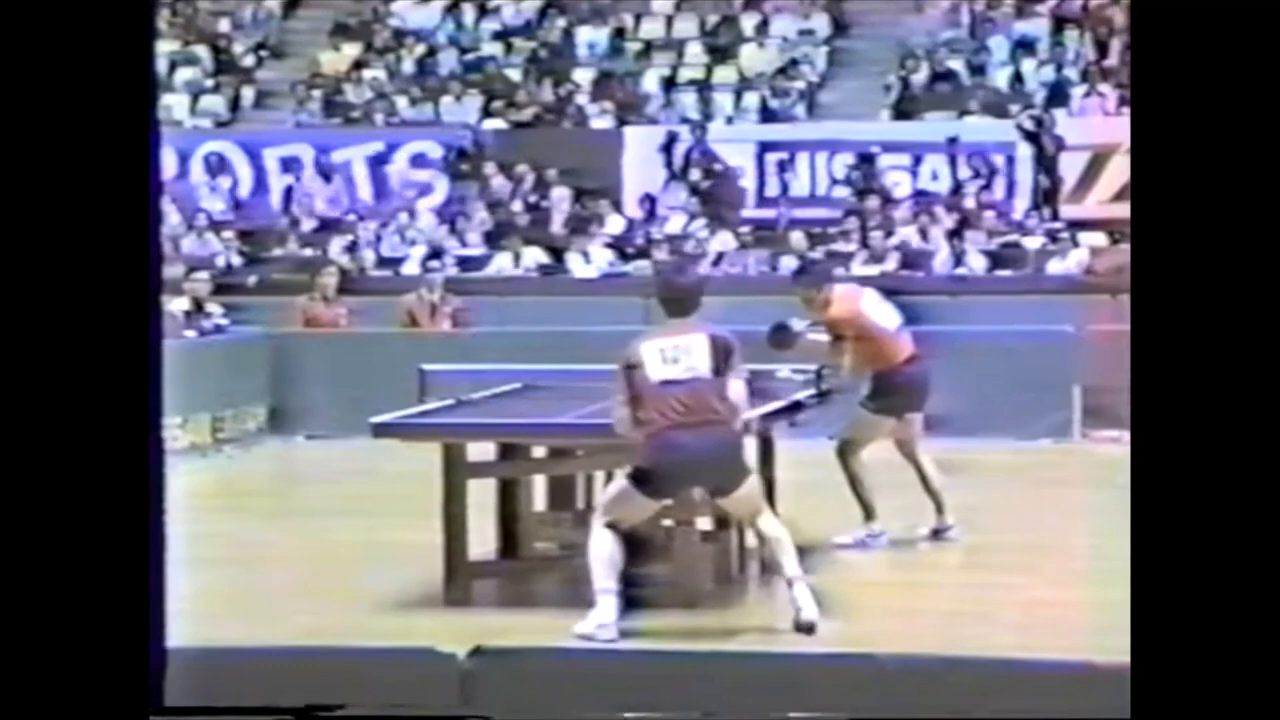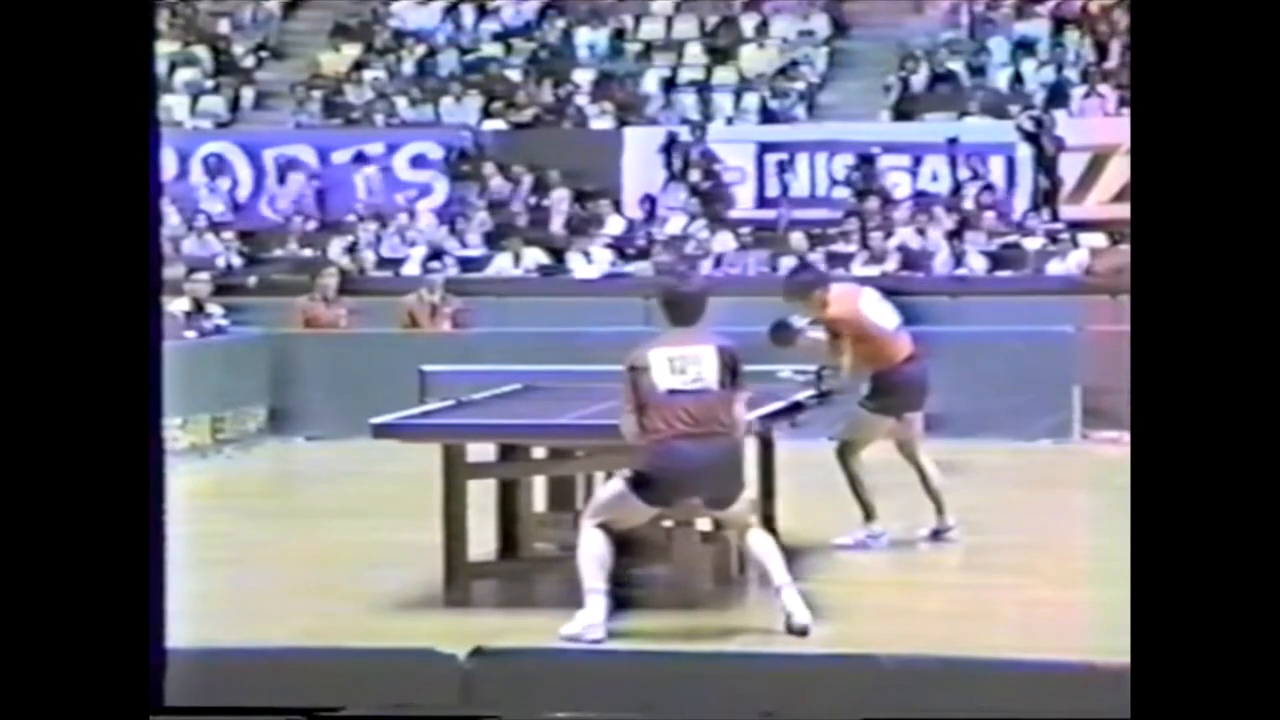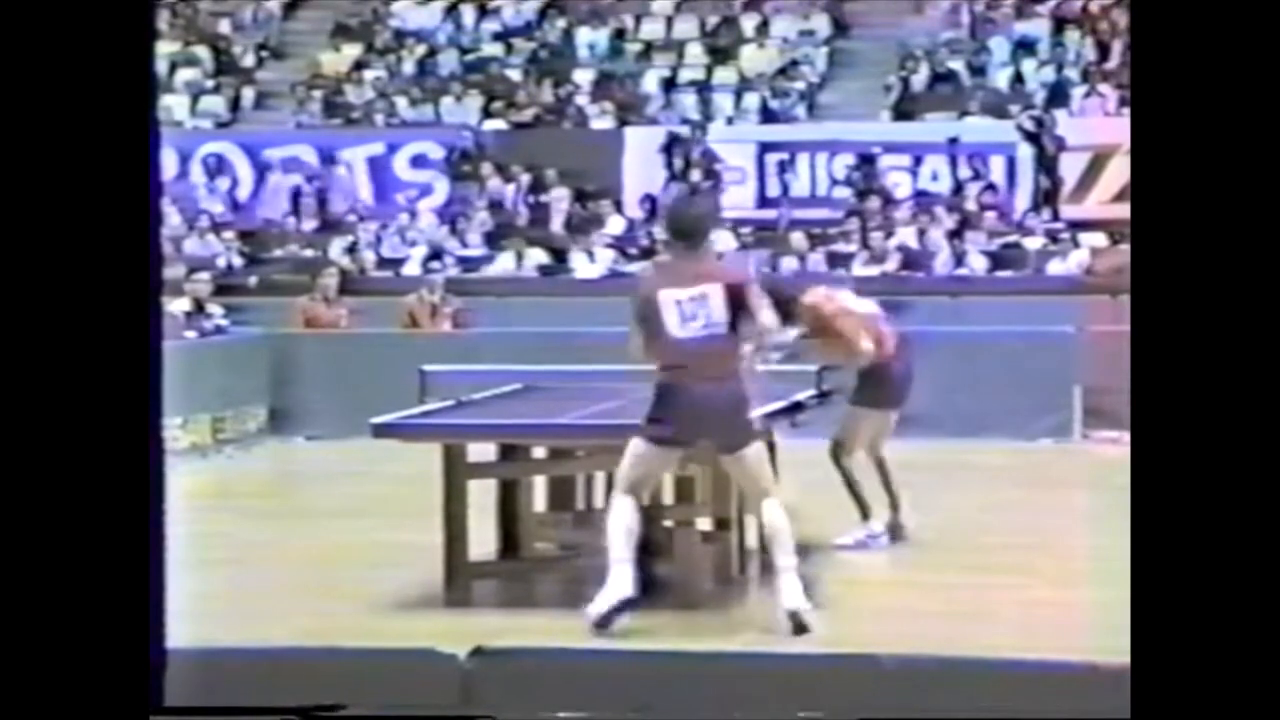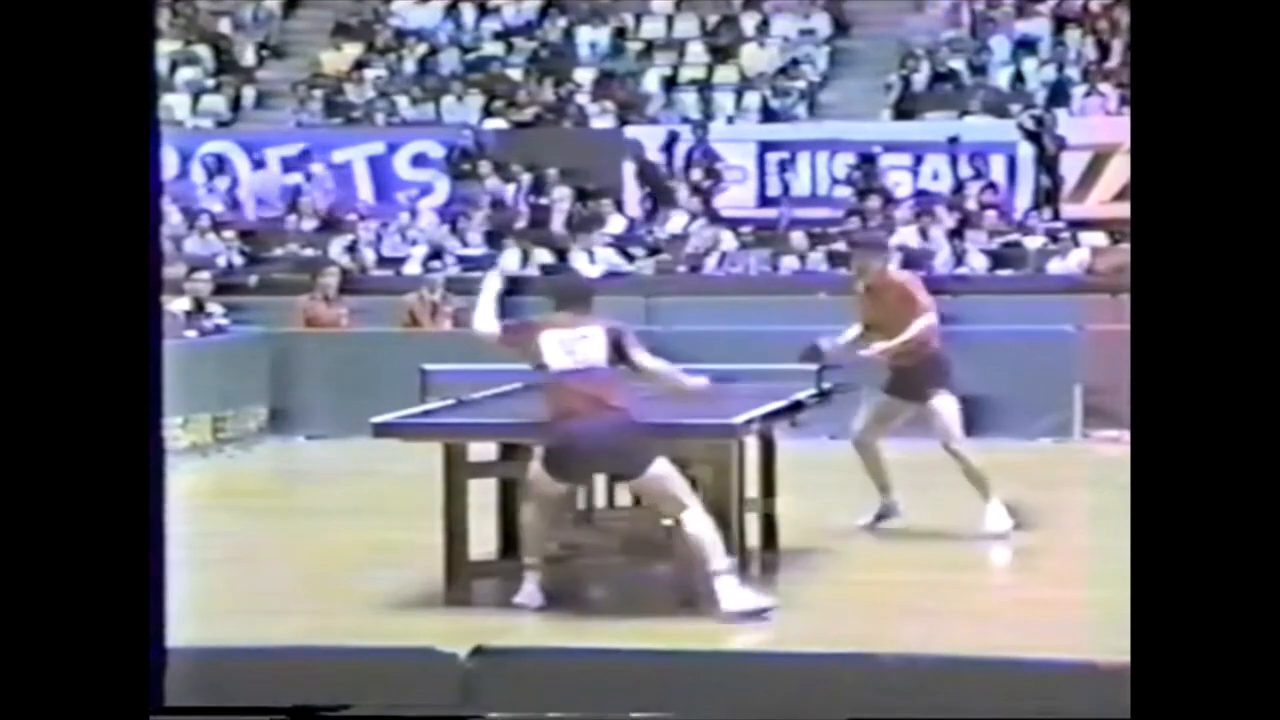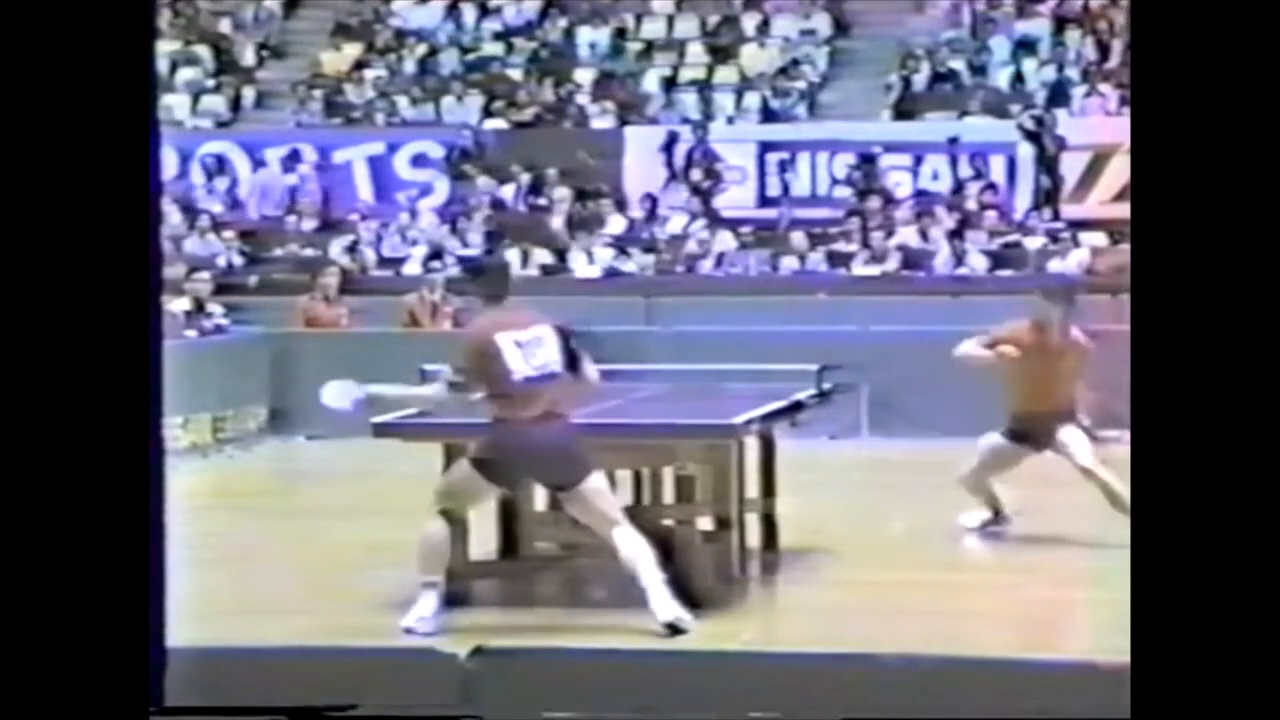
dt=0.7s
person 1, frame 1
left shoulder: (638, 349)
right shoulder: (719, 340)
left elbow: (623, 423)
right elbow: (738, 401)
left hip: (665, 454)
right hip: (720, 448)
left knee: (605, 521)
right knee: (760, 515)
left ankle: (605, 614)
right ankle: (801, 598)
person 1, frame 2
left shoulder: (642, 357)
right shoulder: (723, 349)
left elbow: (631, 431)
right elbow: (739, 423)
left hip: (665, 464)
right hip: (721, 461)
left knee: (593, 521)
right knee: (748, 525)
left ankle: (593, 615)
right ankle: (792, 603)
person 1, frame 3
left shoulder: (651, 283)
right shoulder: (732, 278)
left elbow: (641, 347)
right elbow: (769, 325)
right wrist: (739, 335)
left hip: (674, 402)
right hip: (727, 399)
left knee: (625, 493)
right knee: (766, 497)
left ankle: (620, 581)
right ankle: (791, 588)
person 1, frame 4
left shoulder: (537, 331)
right shoulder: (609, 331)
left elbow: (484, 327)
right elbow: (649, 365)
left wrist: (489, 286)
right wrist: (695, 383)
left hip: (566, 439)
right hip: (619, 433)
left knee: (537, 493)
right knee: (688, 507)
left ankle: (531, 585)
right ankle: (727, 586)
person 1, frame 5
left shoulder: (477, 333)
right shoulder: (548, 324)
left elbow: (452, 393)
right elbow: (590, 377)
left hip: (511, 442)
right hip: (560, 440)
left knee: (442, 508)
right knee: (616, 524)
left ankle: (426, 609)
right ankle: (662, 601)
person 2, frame 1
left shoulder: (838, 313)
right shoulder: (856, 291)
left elbow: (844, 365)
left hip: (894, 381)
right hip: (914, 372)
left knee: (847, 450)
right knee: (912, 450)
left ankle: (873, 529)
right ankle: (944, 522)
person 2, frame 2
left shoulder: (836, 314)
right shoulder: (852, 291)
left elbow: (844, 367)
left hip: (893, 382)
right hip: (914, 372)
left knee: (846, 451)
right knee: (912, 451)
left ankle: (873, 529)
right ankle: (944, 522)
person 2, frame 3
left shoulder: (822, 309)
right shoulder: (821, 298)
left elbow: (866, 350)
left hip: (881, 375)
right hip: (894, 367)
left knee: (841, 451)
right knee: (872, 449)
left ankle: (873, 529)
right ankle: (895, 519)
person 2, frame 4
left shoulder: (904, 283)
right shoulder: (863, 290)
left elbow: (930, 320)
left wrist: (891, 345)
right wrist: (839, 341)
left hip: (929, 370)
right hip: (902, 373)
left knee: (953, 445)
right knee: (861, 437)
left ankle: (993, 505)
right ankle: (888, 503)
person 2, frame 5
left shoulder: (1079, 345)
right shoulder: (1014, 334)
right elbow: (962, 351)
right wrist: (994, 355)
left hip: (1060, 421)
right hip: (1022, 424)
left knee: (1090, 467)
right knee: (969, 479)
right ankle: (996, 514)
